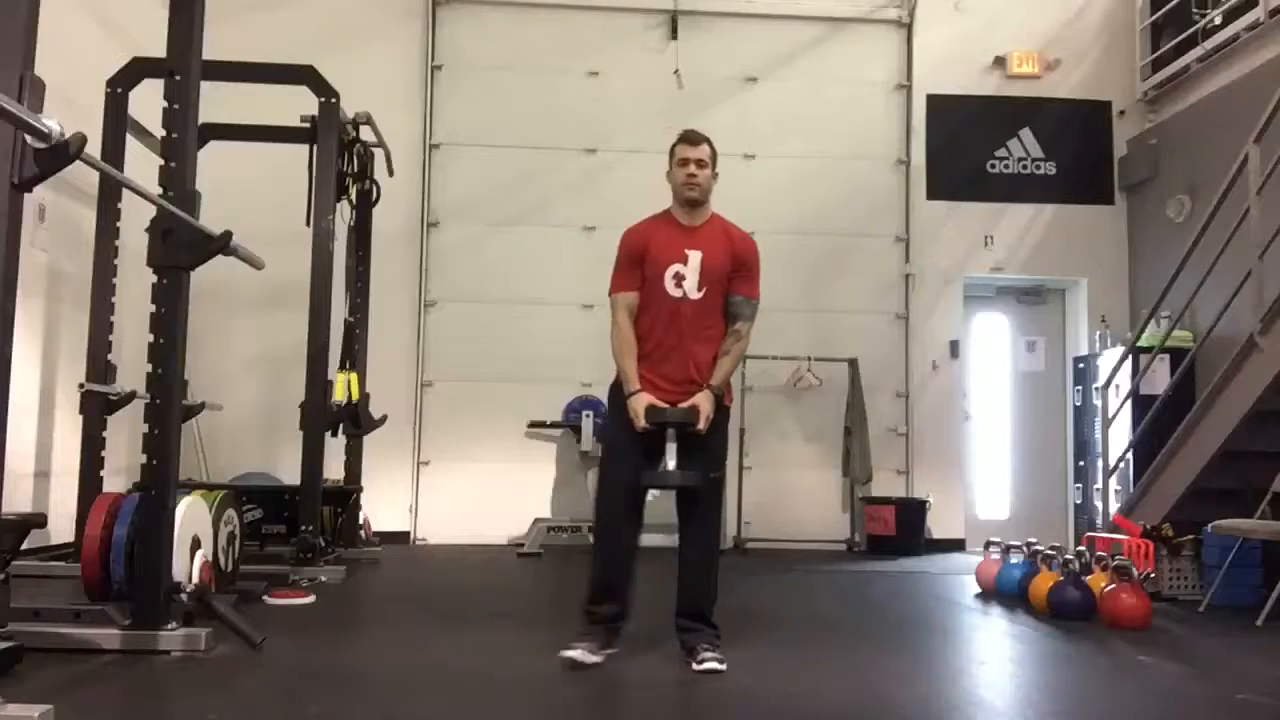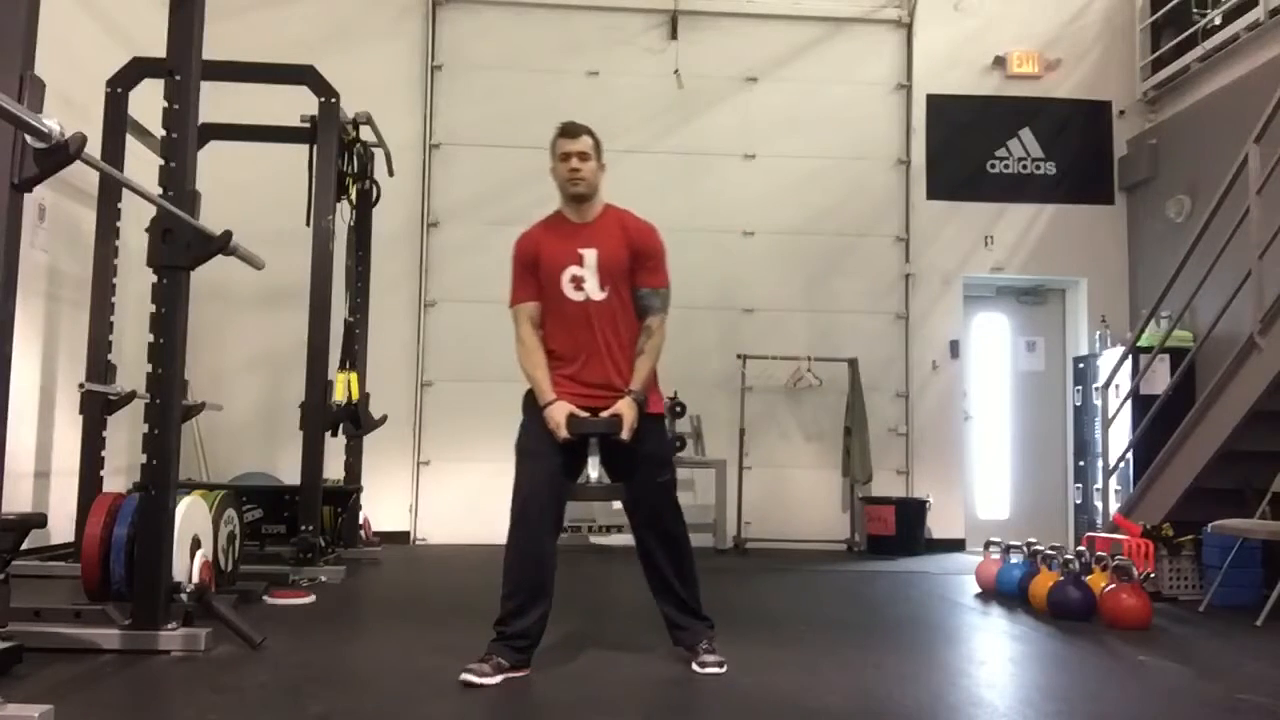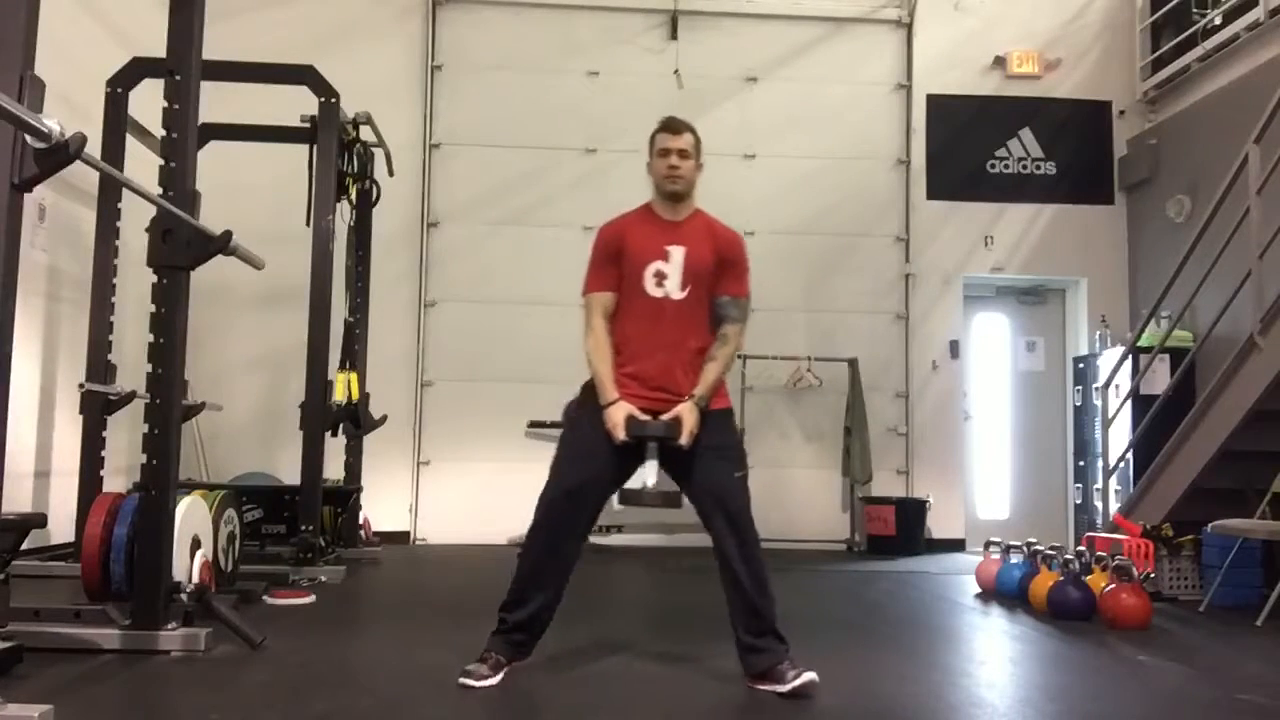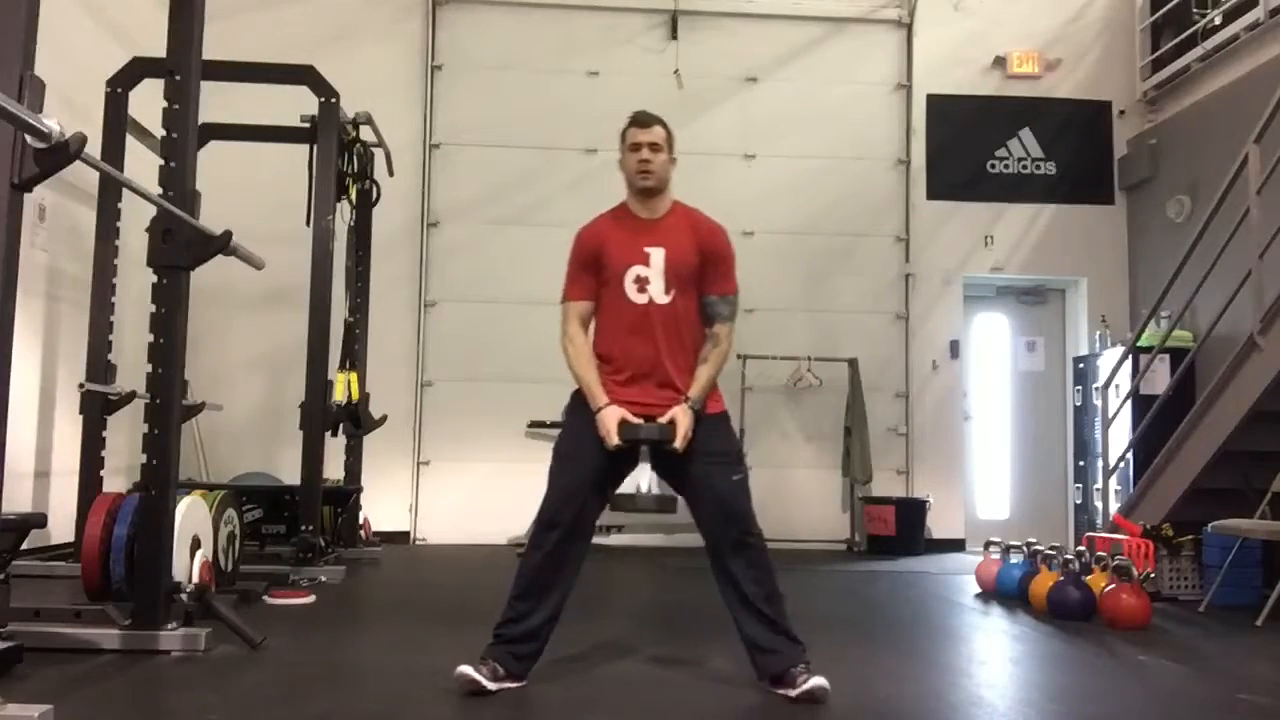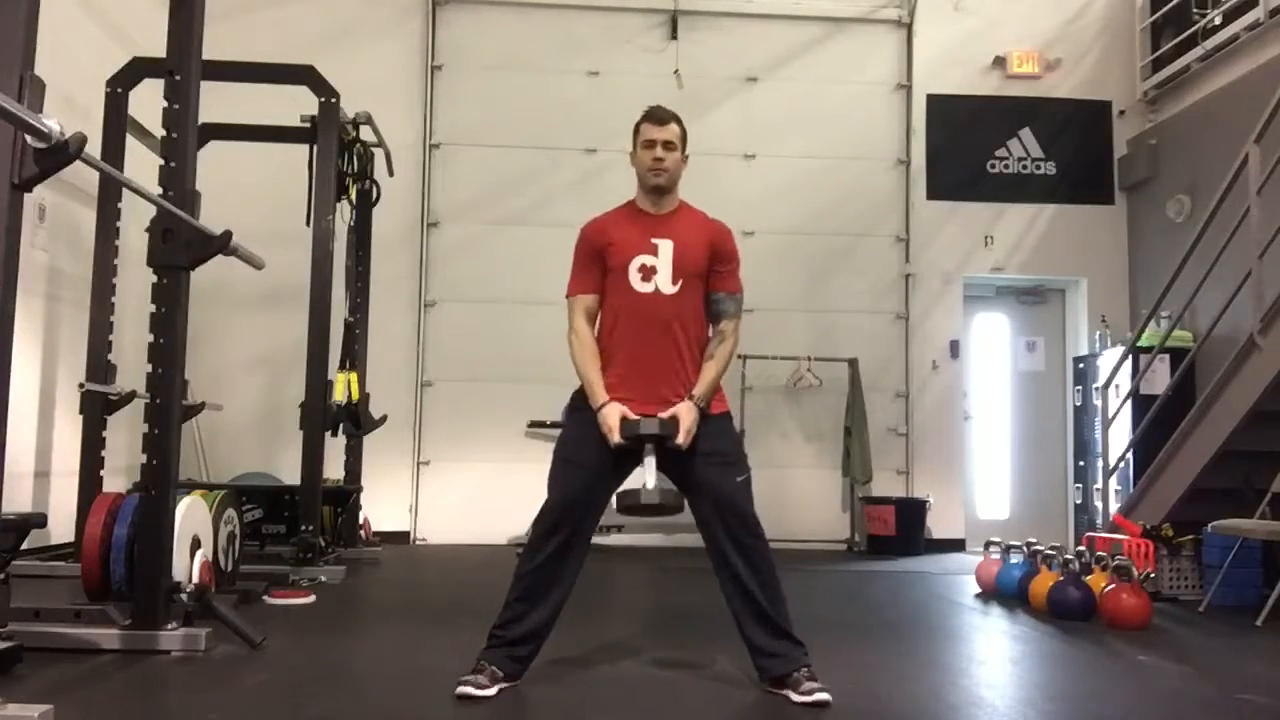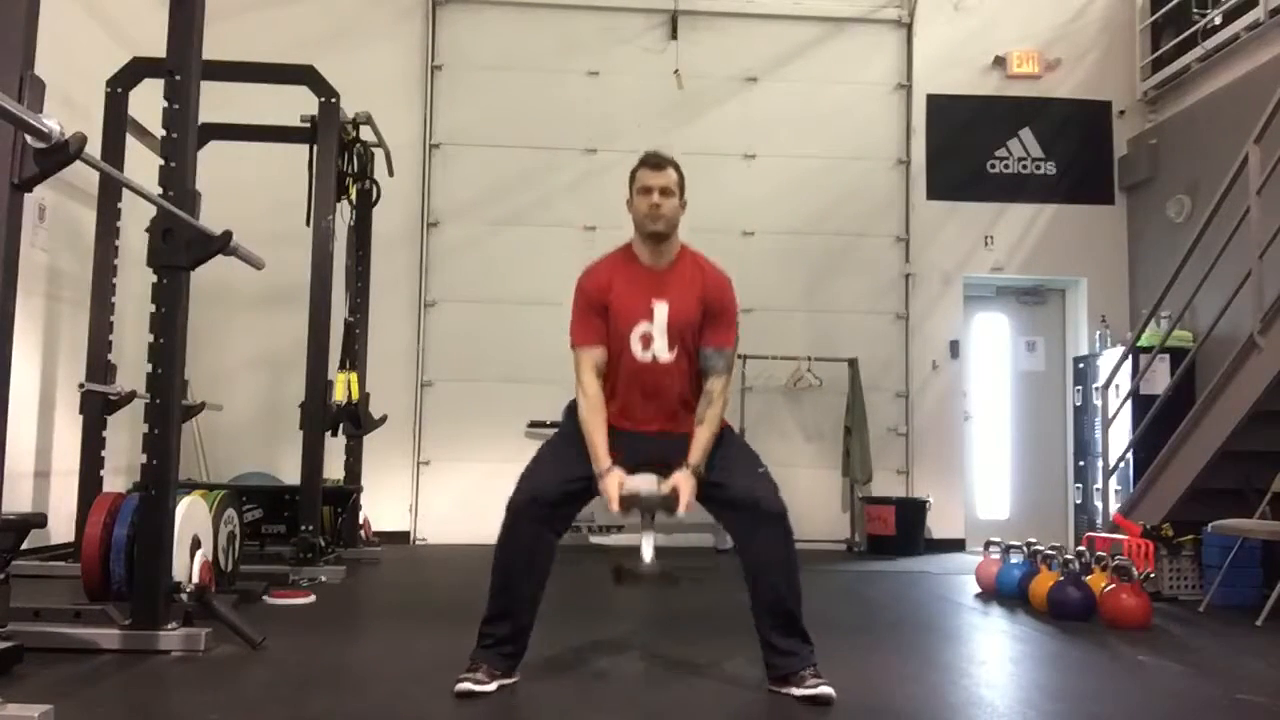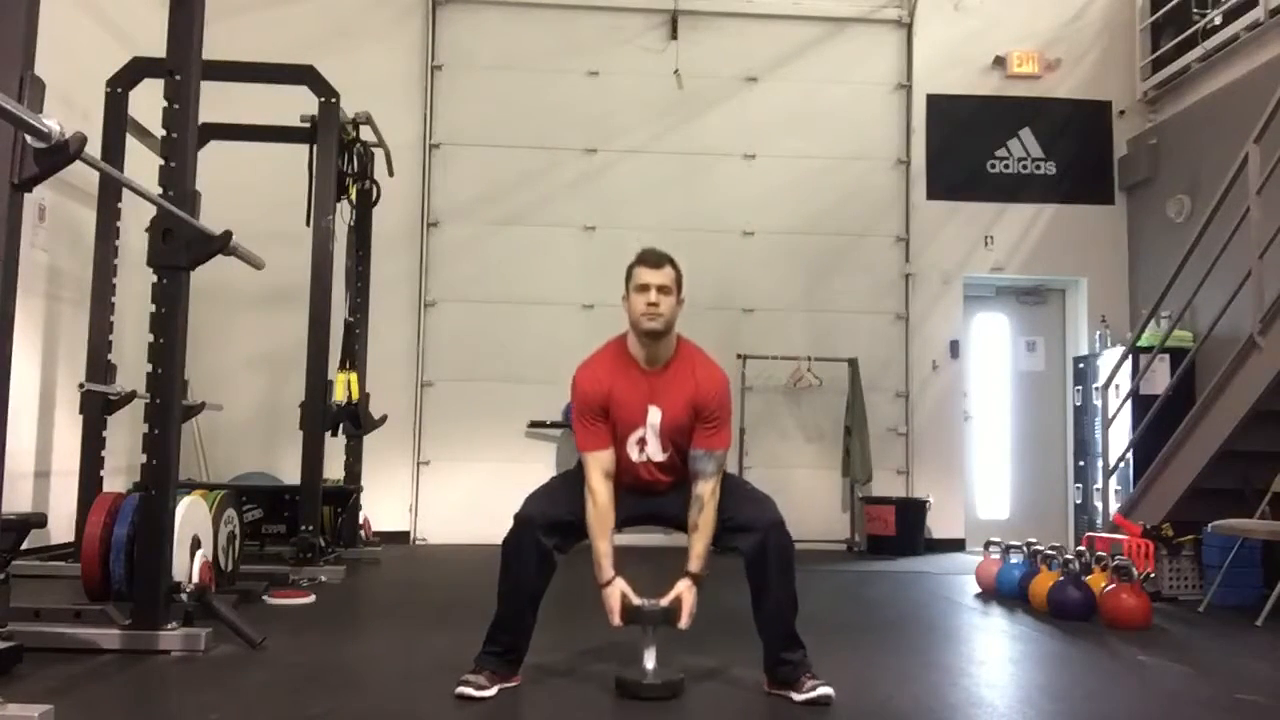
dt=0.7s
person 1, frame 1
left shoulder: (739, 245)
right shoulder: (639, 237)
left elbow: (741, 327)
right elbow: (623, 317)
left wrist: (713, 392)
right wrist: (633, 389)
left hip: (705, 400)
right hip: (639, 394)
left knee: (700, 519)
right knee: (615, 508)
left ankle: (697, 634)
right ankle: (600, 628)
person 1, frame 2
left shoulder: (639, 235)
right shoulder: (532, 244)
left elbow: (654, 323)
right elbow: (527, 329)
left wrist: (633, 397)
right wrist: (549, 401)
left hip: (633, 403)
right hip: (555, 405)
left knee: (659, 521)
right knee: (531, 523)
left ankle: (694, 633)
right ankle: (511, 648)
person 1, frame 3
left shoulder: (724, 242)
right shoulder: (616, 234)
left elbow: (732, 332)
right elbow: (597, 321)
left wrist: (697, 401)
right wrist: (610, 400)
left hip: (698, 406)
right hip: (616, 400)
left knee: (733, 524)
right knee: (559, 513)
left ankle: (765, 658)
right ankle: (506, 645)
person 1, frame 4
left shoulder: (707, 235)
right shoulder: (594, 237)
left elbow: (721, 329)
right elbow: (573, 329)
left wrist: (691, 405)
right wrist: (601, 406)
left hip: (693, 408)
right hip: (606, 408)
left knee: (735, 529)
right knee: (559, 526)
left ankle: (783, 664)
right ankle: (508, 658)
person 1, frame 5
left shoulder: (713, 236)
right shoulder: (599, 233)
left elbow: (726, 328)
right elbow: (581, 324)
left wrist: (696, 402)
right wrist: (601, 403)
left hip: (696, 410)
right hip: (607, 408)
left knee: (738, 531)
right knee: (559, 528)
left ankle: (786, 666)
right ankle: (501, 659)
person 1, frame 6
left shoulder: (712, 283)
right shoulder: (598, 279)
left elbow: (716, 383)
right elbow: (589, 379)
left wrist: (693, 468)
right wrist: (604, 468)
left hip: (689, 431)
right hip: (610, 429)
left knee: (763, 511)
right knee: (531, 507)
left ankle: (791, 664)
right ankle: (496, 657)
person 1, frame 7
left shoulder: (708, 380)
right shoulder: (593, 377)
left elbow: (706, 484)
right elbow: (599, 480)
left wrist: (692, 577)
right wrist: (607, 577)
left hip: (683, 485)
right hip: (617, 484)
left knee: (767, 528)
right knee: (532, 524)
left ankle: (788, 670)
right ankle: (498, 664)
